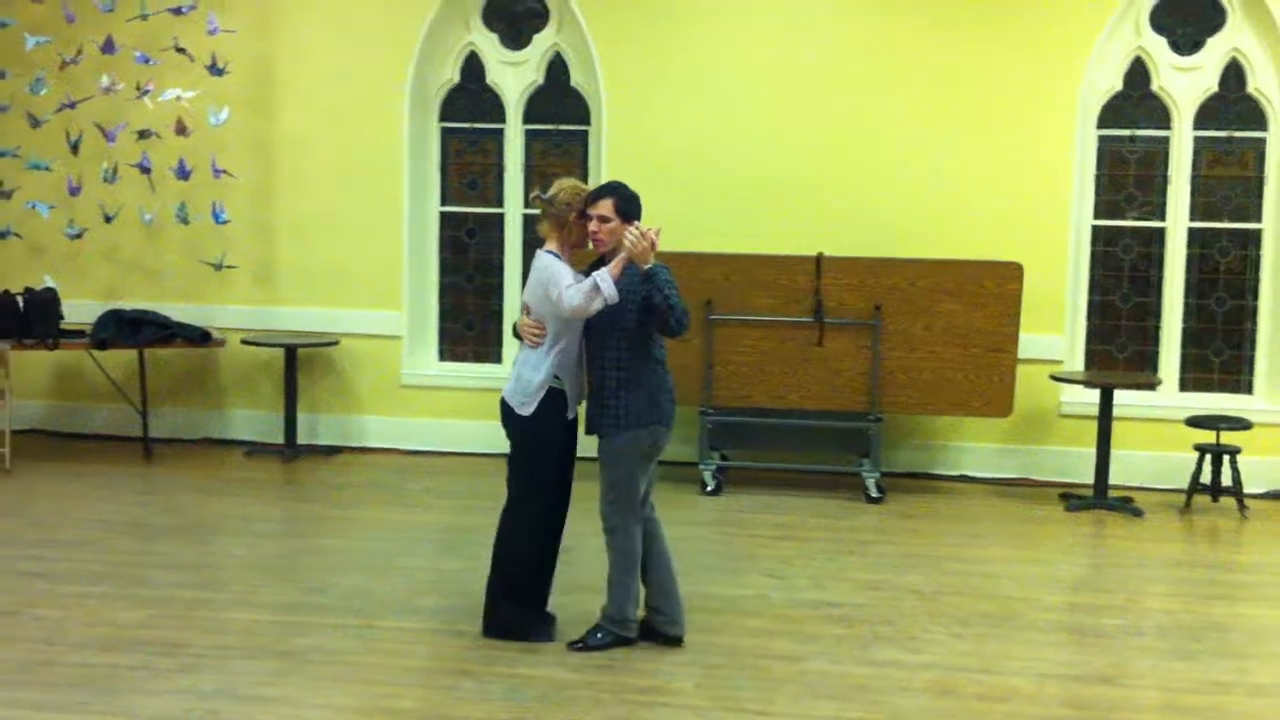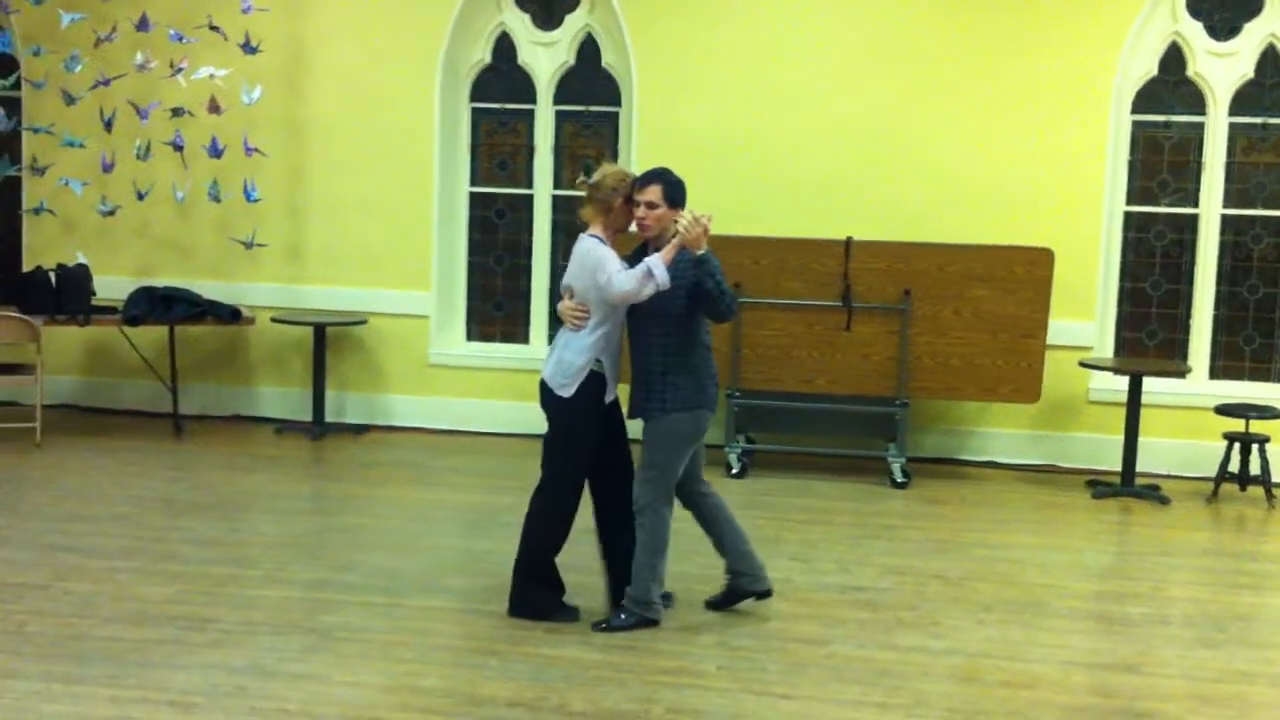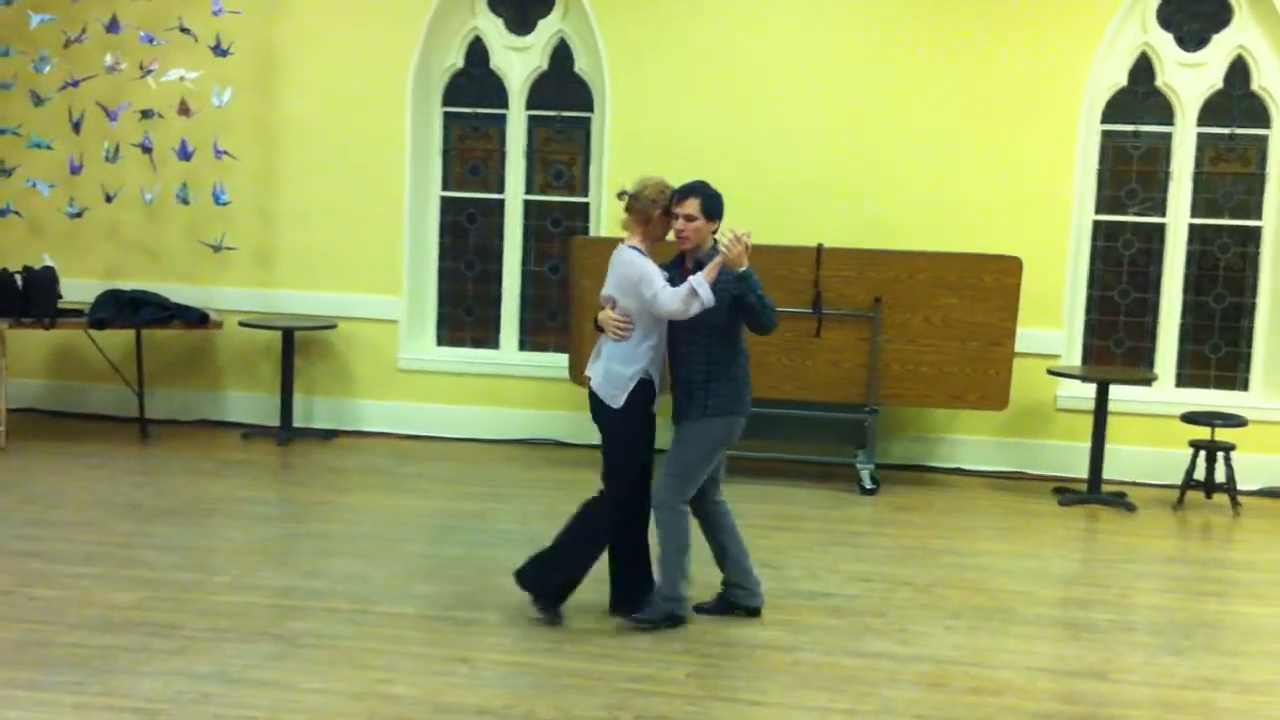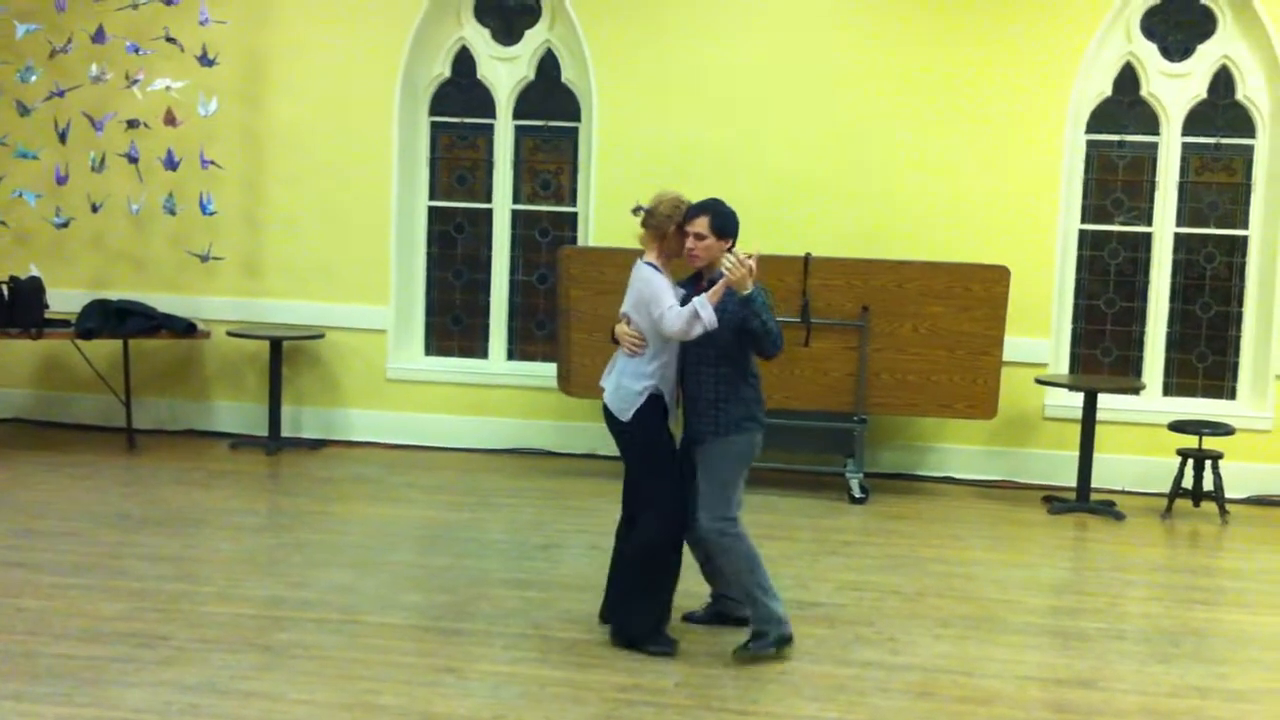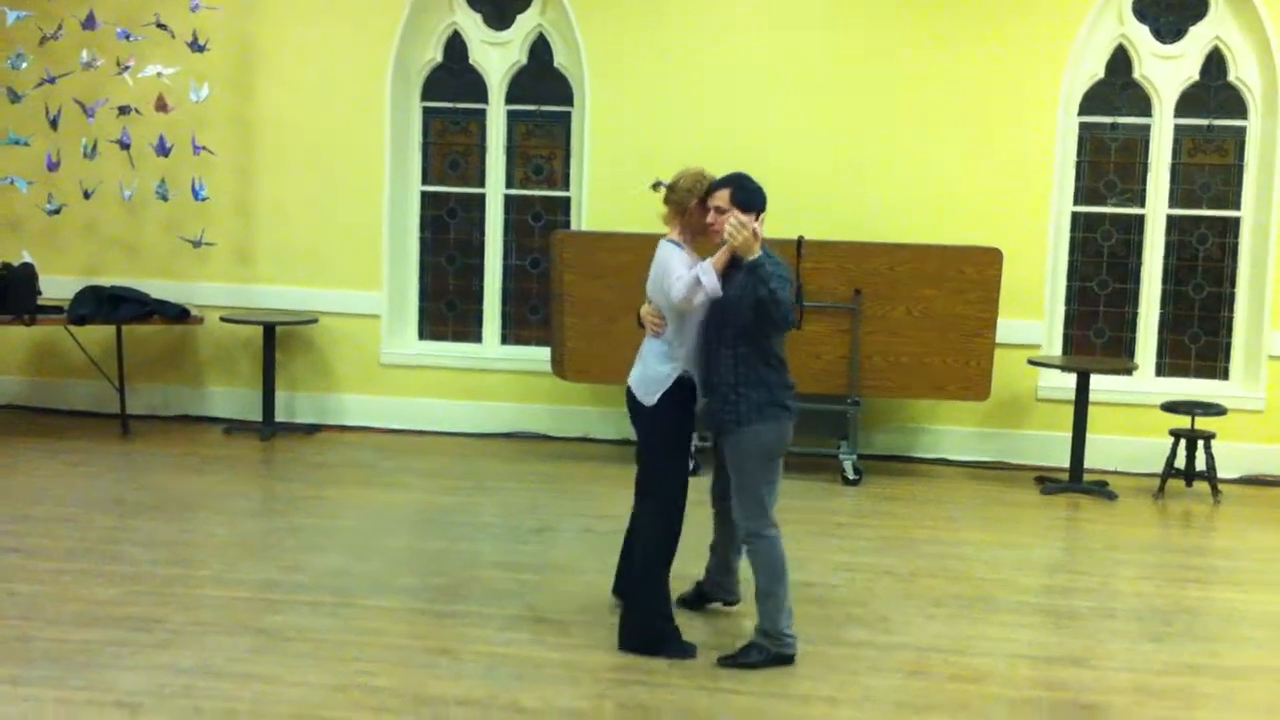
dt=0.5s
person 1, frame 1
left shoulder: (649, 275)
right shoulder: (590, 278)
left elbow: (676, 325)
left wrist: (646, 266)
right wrist: (525, 323)
left hip: (639, 414)
right hip: (615, 413)
left knee: (621, 517)
right knee: (640, 515)
left ankle: (619, 623)
right ankle: (665, 619)
person 1, frame 2
left shoulder: (692, 263)
right shoulder: (634, 262)
left elbow: (723, 311)
right elbow: (597, 302)
left wrist: (699, 253)
right wrist: (566, 306)
left hip: (683, 398)
right hip: (660, 397)
left knee: (651, 498)
right knee: (692, 489)
left ankle: (643, 604)
right ankle: (748, 575)
person 1, frame 3
left shoulder: (730, 273)
right shoulder: (668, 274)
left elbow: (765, 324)
right elbow: (630, 308)
left wrist: (741, 270)
right wrist: (605, 316)
left hip: (720, 405)
right hip: (692, 404)
left knee: (669, 493)
right knee: (704, 498)
left ankle: (669, 599)
right ankle: (743, 592)
person 1, frame 4
left shoulder: (744, 294)
right shoulder: (684, 290)
left elbow: (771, 348)
right elbow: (650, 327)
left wrist: (747, 292)
right wrist: (622, 330)
left hip: (733, 425)
right hip: (698, 424)
left knee: (718, 521)
right knee: (687, 515)
left ankle: (771, 622)
right ankle: (730, 602)
person 1, frame 5
left shoulder: (766, 269)
right shoulder: (722, 269)
left elbow: (784, 319)
left wrist: (754, 256)
right wrist: (649, 311)
left hip: (760, 414)
right hip: (731, 411)
left knee: (756, 523)
right knee: (725, 504)
left ankle: (777, 639)
right ankle: (719, 584)
person 2, frame 1
left shoulder: (555, 264)
right shoulder: (551, 267)
right elbow: (575, 304)
right wrist: (623, 259)
left hip: (554, 402)
right hip: (536, 405)
left knee: (550, 505)
right knee: (528, 506)
left ankle: (528, 606)
right ankle: (506, 616)
person 2, frame 2
left shoulder: (596, 249)
right shoulder: (595, 252)
right elbow: (627, 289)
right wrist: (676, 246)
left hip: (594, 384)
right hip: (575, 387)
left knee: (616, 484)
right knee: (560, 487)
left ankle: (630, 583)
right ankle: (532, 595)
person 2, frame 3
left shoulder: (630, 258)
right shoulder: (637, 265)
right elbow: (672, 305)
right wrist: (719, 264)
left hip: (625, 389)
right hip: (624, 392)
left knee: (636, 492)
right knee: (620, 493)
left ankle: (632, 589)
right ankle: (544, 578)
person 2, frame 4
left shoulder: (651, 273)
right shoulder: (651, 278)
right elbow: (677, 325)
right wrist: (724, 285)
left hip: (639, 402)
right hip: (637, 405)
left knee: (644, 506)
right knee: (667, 508)
left ankle: (626, 609)
right ankle: (638, 622)
person 2, frame 5
left shoulder: (681, 252)
right shoulder: (672, 254)
right elbow: (685, 295)
right wrist: (728, 250)
left hip: (670, 390)
right hip: (660, 393)
left knee: (658, 496)
right knee: (661, 504)
left ankle: (631, 585)
right ankle: (647, 629)
